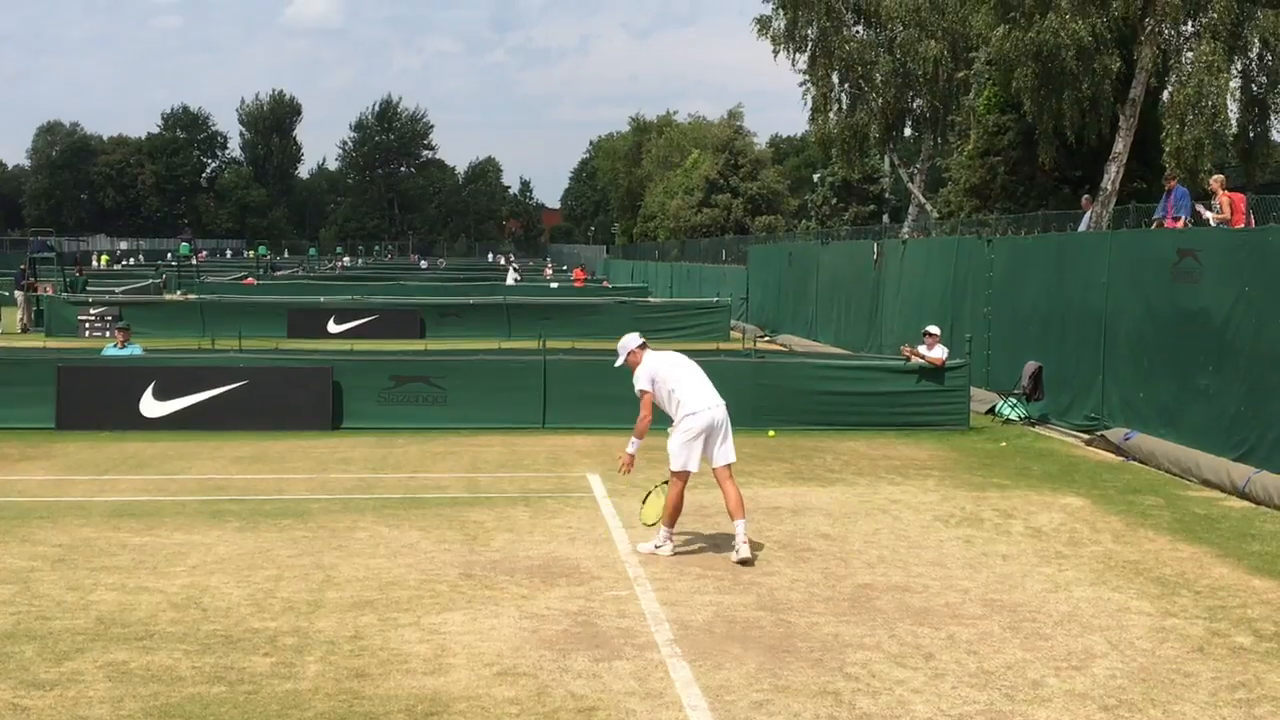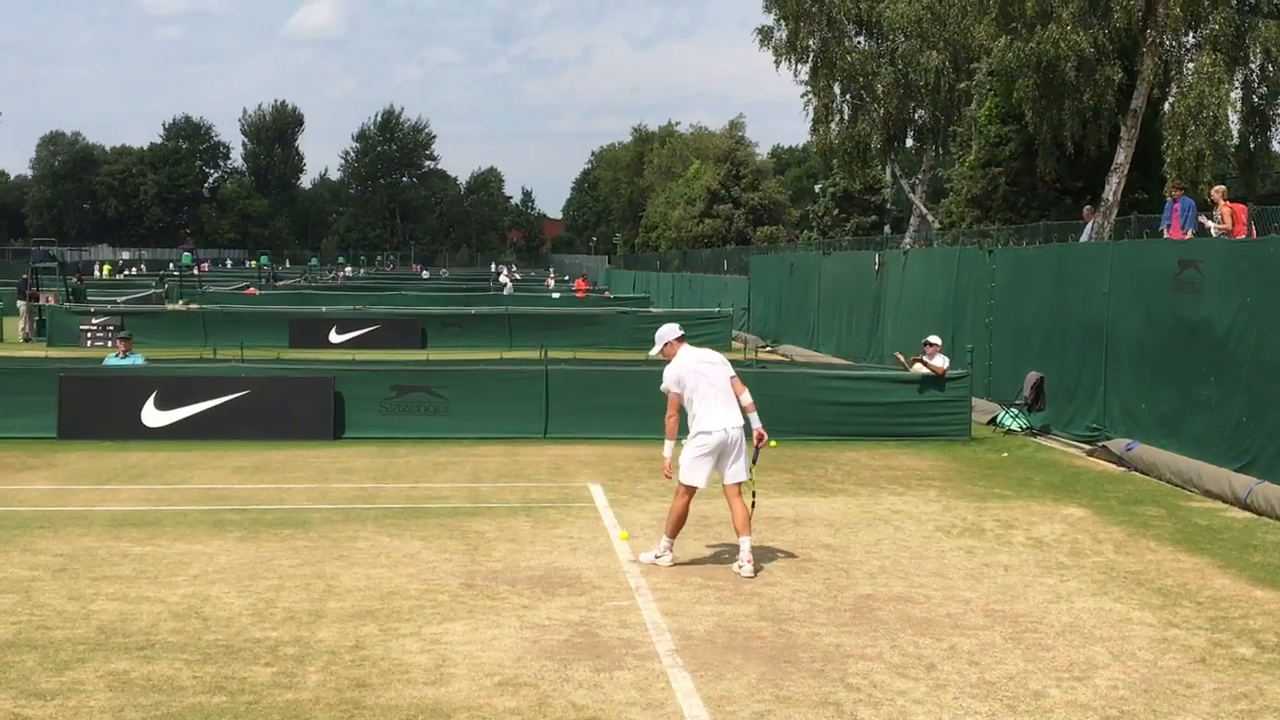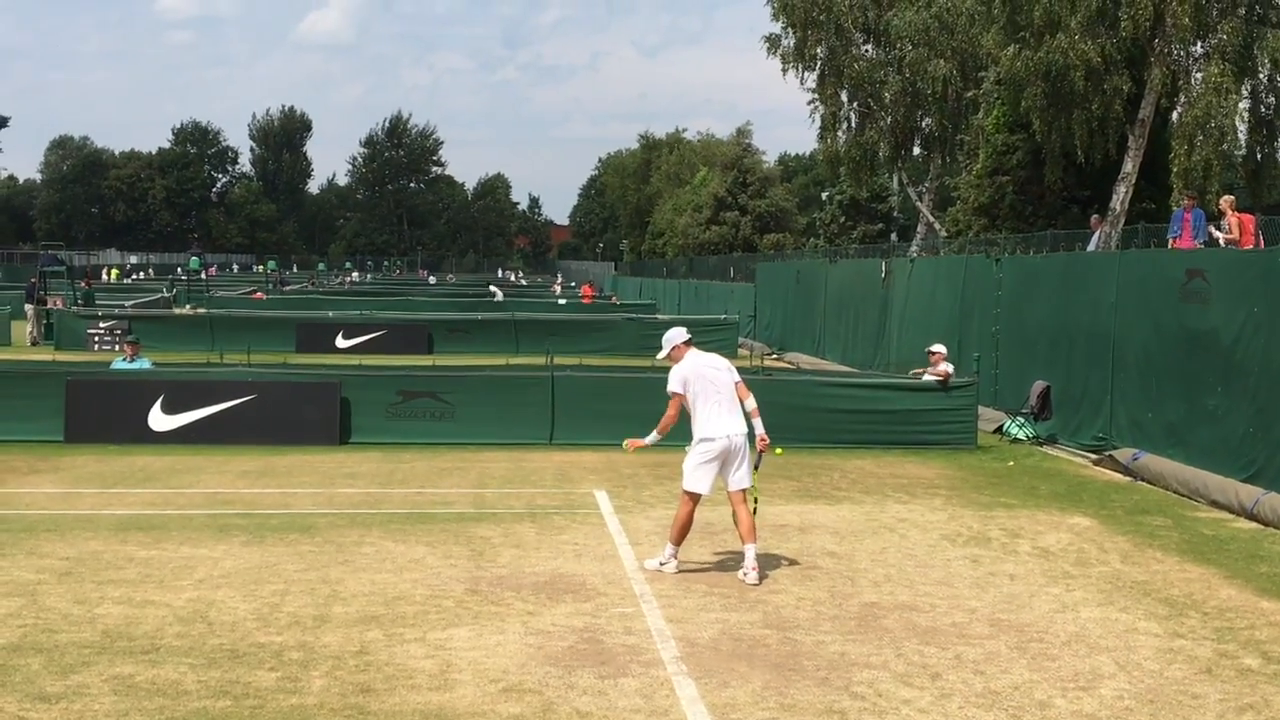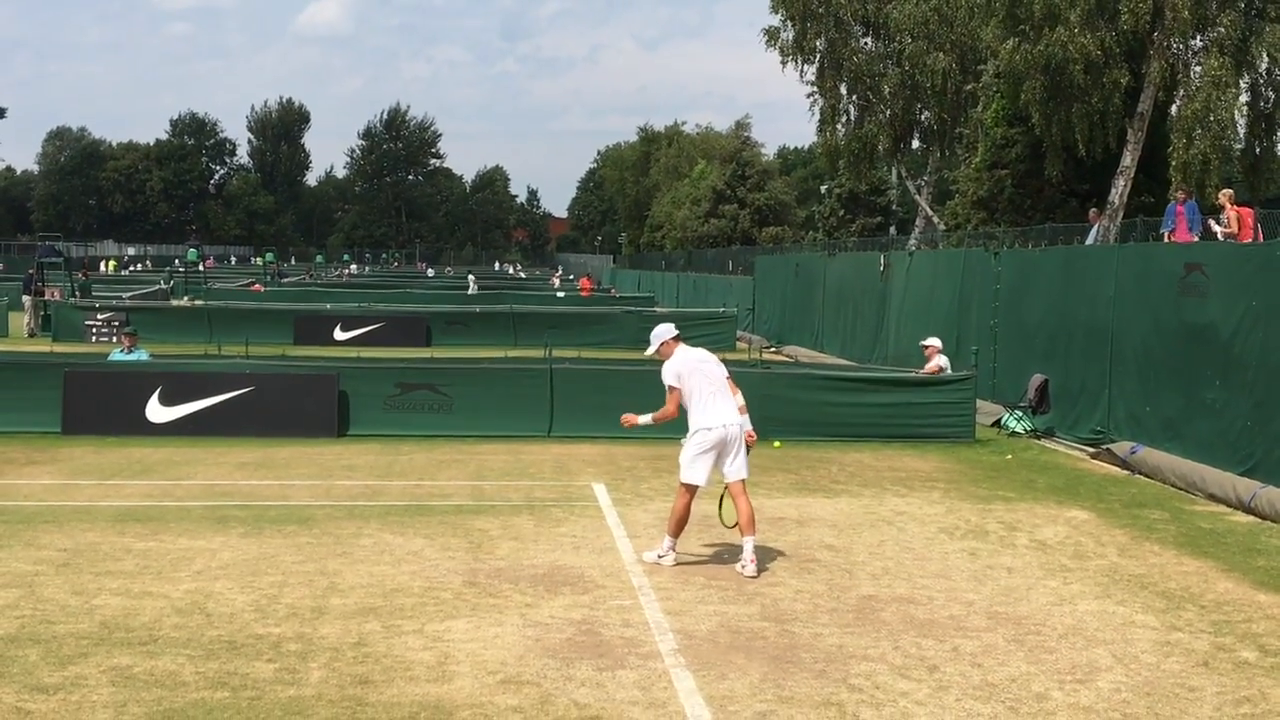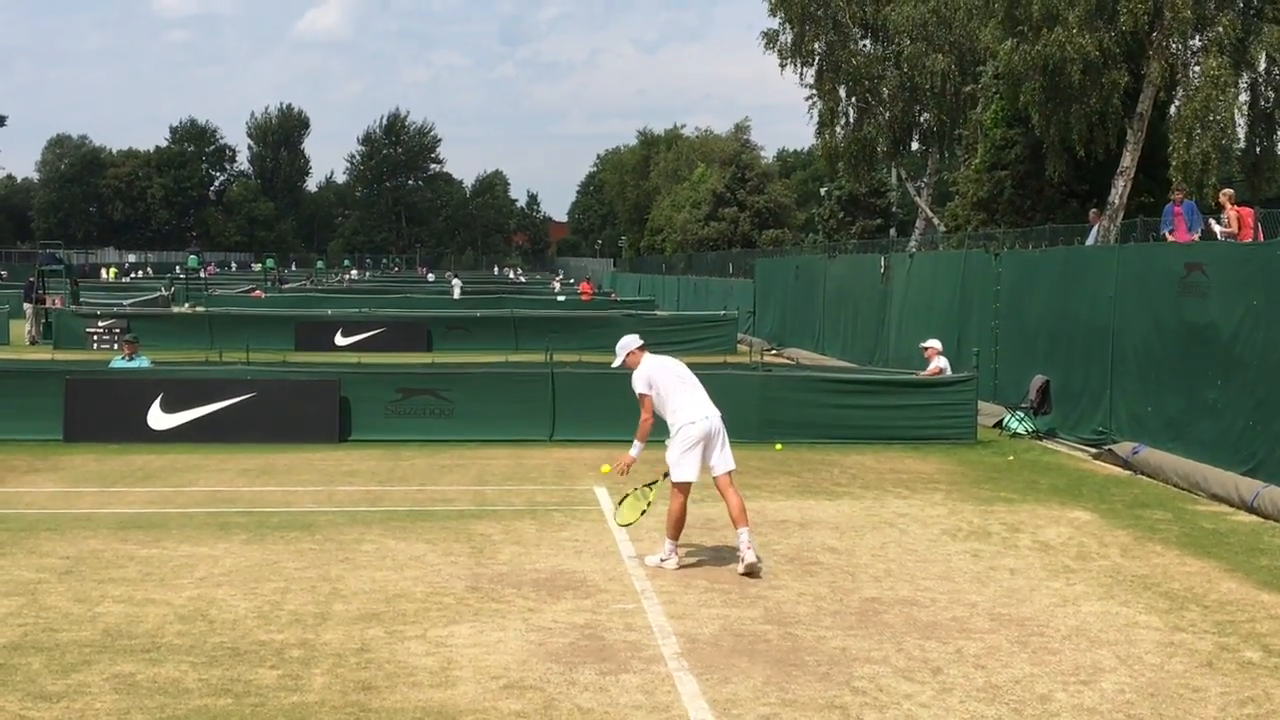
dt=0.5s
person 1, frame 1
left shoulder: (643, 370)
right shoulder: (673, 356)
left elbow: (646, 416)
left wrist: (631, 451)
left hip: (693, 417)
right hip: (717, 410)
left knee: (678, 480)
right knee: (725, 478)
left ankle: (664, 541)
right ankle: (742, 543)
person 1, frame 2
left shoulder: (674, 368)
right shoulder: (715, 356)
left elbow: (672, 415)
right elbow: (742, 392)
left wrist: (667, 455)
right wrist: (756, 425)
left hip: (706, 434)
right hip: (734, 430)
left knee: (683, 493)
right knee: (734, 495)
left ankle: (664, 552)
right ankle: (745, 558)
person 1, frame 3
left shoulder: (680, 370)
right shoulder: (721, 361)
left elbow: (672, 416)
right elbow: (747, 397)
left wrist: (648, 440)
right wrist: (759, 431)
left hip: (709, 440)
right hip: (737, 436)
left knee: (688, 501)
right knee: (740, 501)
left ankle: (668, 558)
right ankle: (750, 565)
person 1, frame 4
left shoulder: (672, 365)
right shoulder: (708, 355)
left elbow: (672, 410)
right elbow: (735, 393)
left wrist: (641, 420)
right wrist: (748, 426)
left hip: (706, 430)
right hip: (734, 426)
left knee: (685, 493)
right knee: (739, 493)
left ankle: (667, 551)
right ankle: (749, 558)
person 1, frame 5
left shoulder: (641, 373)
right shoulder: (670, 361)
left elbow: (647, 418)
left wrist: (633, 453)
left hip: (689, 426)
right hip: (713, 420)
left knee: (679, 493)
right knee: (727, 486)
left ankle: (669, 554)
right ankle: (746, 548)
